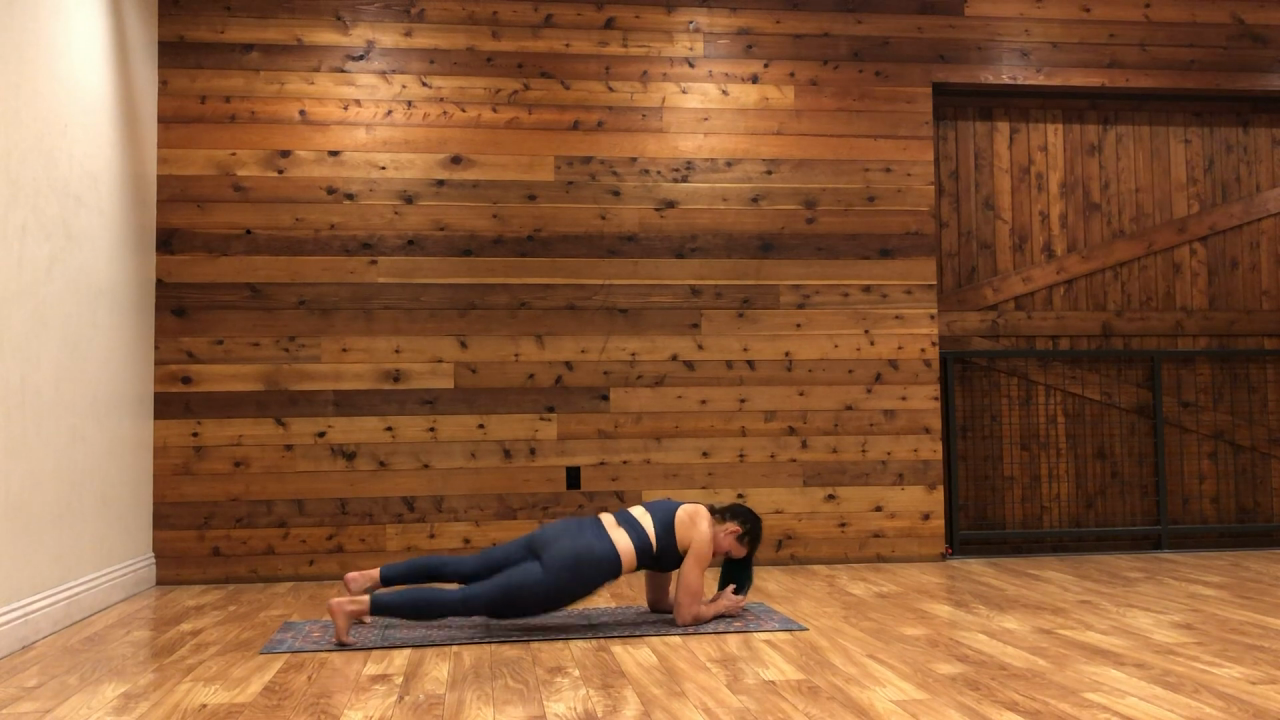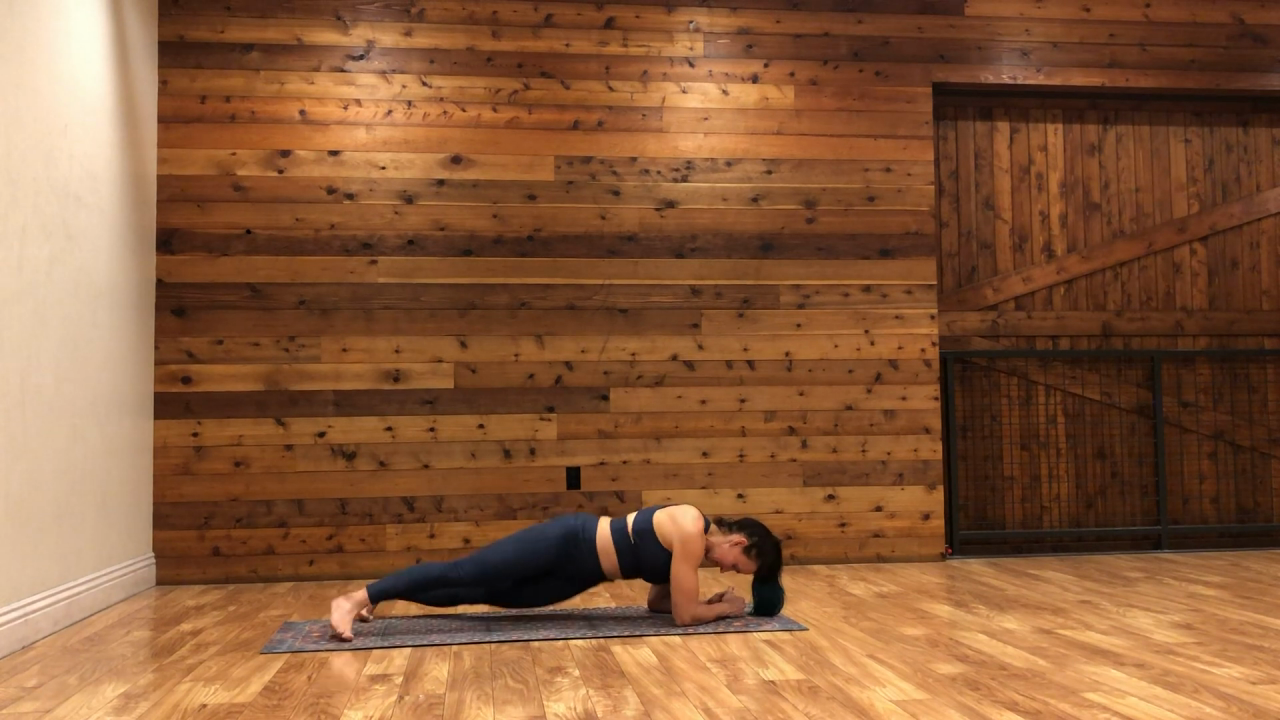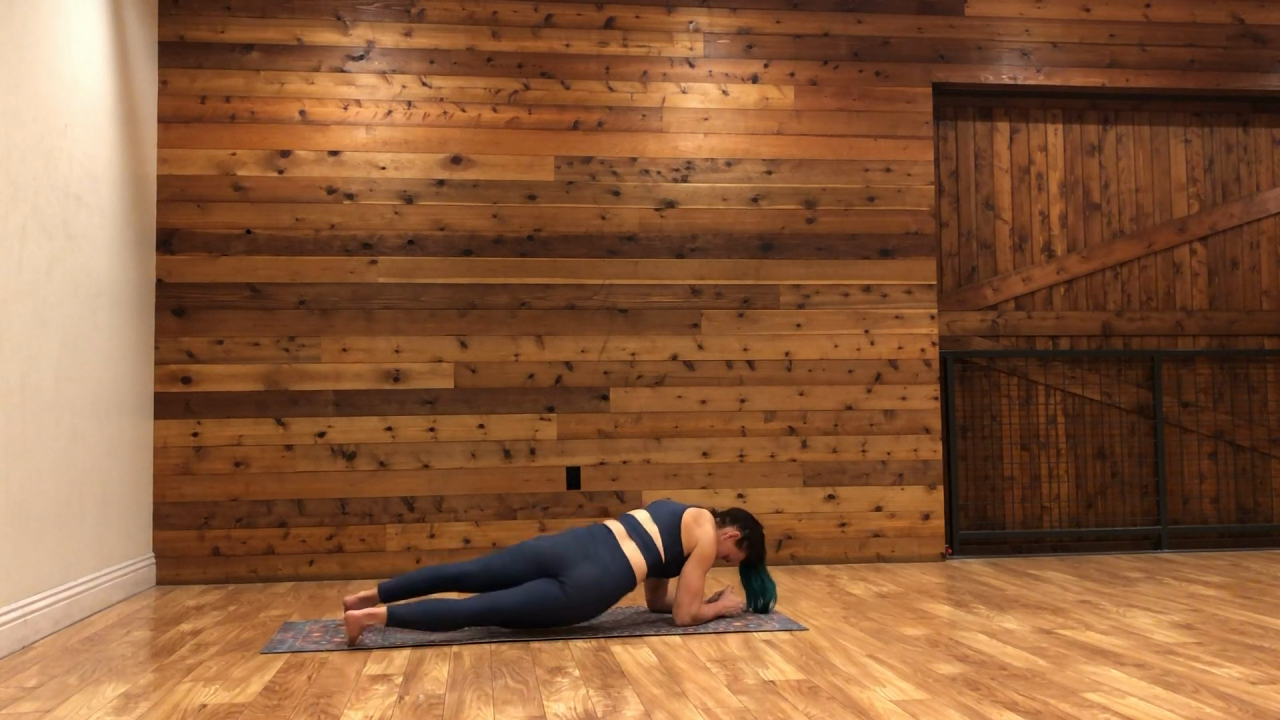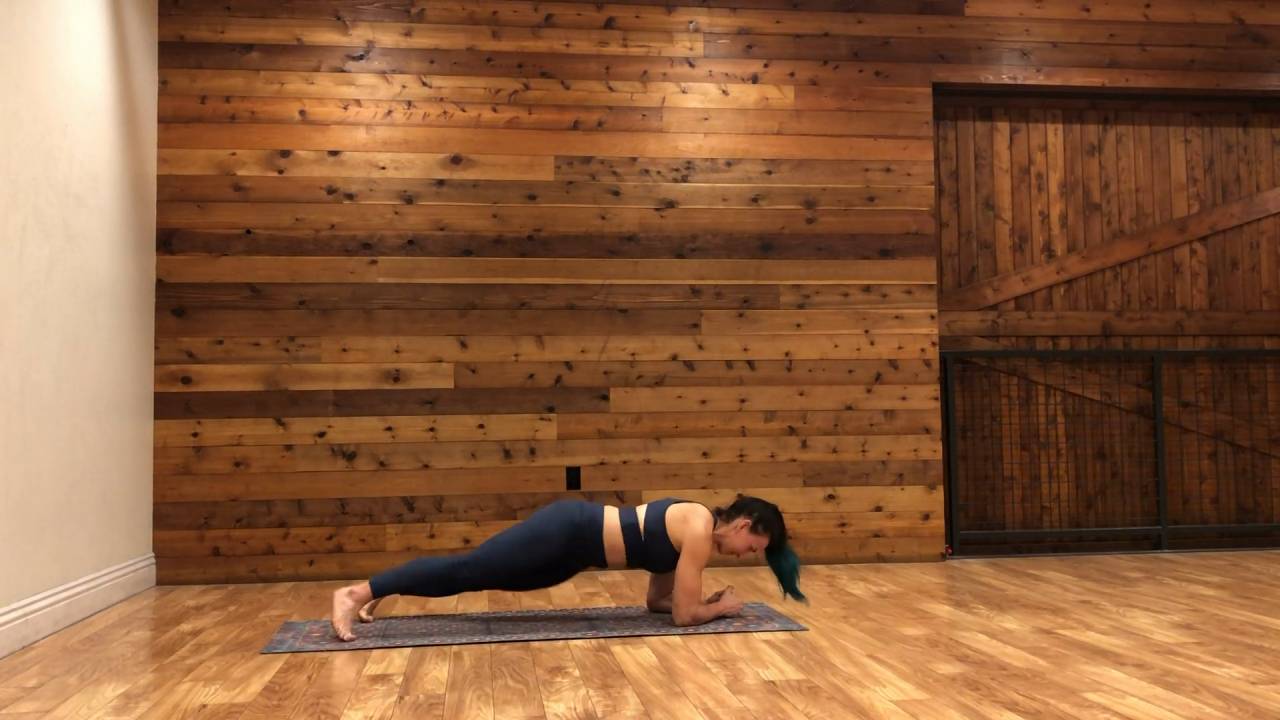
dt=0.7s
person 1, frame 1
left shoulder: (680, 515)
right shoulder: (702, 532)
left elbow: (659, 601)
right elbow: (685, 615)
left wrist: (701, 599)
right wrist: (720, 607)
left hip: (564, 534)
right hip: (577, 565)
left knee: (463, 569)
right knee: (465, 598)
left ankle: (368, 578)
right ankle: (354, 605)
person 1, frame 2
left shoulder: (692, 537)
right shoulder: (690, 533)
left elbow: (659, 601)
right elbow: (684, 615)
left wrist: (710, 601)
right wrist: (724, 608)
left hip: (575, 570)
right hip: (565, 542)
left knee: (481, 592)
right knee: (459, 577)
left ankle: (375, 592)
right ankle: (353, 598)
person 1, frame 3
left shoulder: (677, 516)
right shoulder: (706, 535)
left elbow: (657, 599)
right elbow: (684, 615)
left wrist: (705, 599)
right wrist: (722, 606)
left hip: (570, 543)
right hip: (588, 583)
left knee: (463, 574)
right knee: (477, 609)
left ankle: (368, 596)
right ankle: (369, 617)
person 1, frame 4
left shoulder: (691, 527)
right shoulder: (699, 531)
left elbow: (658, 600)
right elbow: (684, 614)
left wrist: (707, 599)
right wrist: (721, 607)
left hip: (578, 545)
right hip: (569, 529)
left knee: (479, 578)
right knee: (465, 570)
left ankle: (375, 592)
right ankle: (356, 593)
